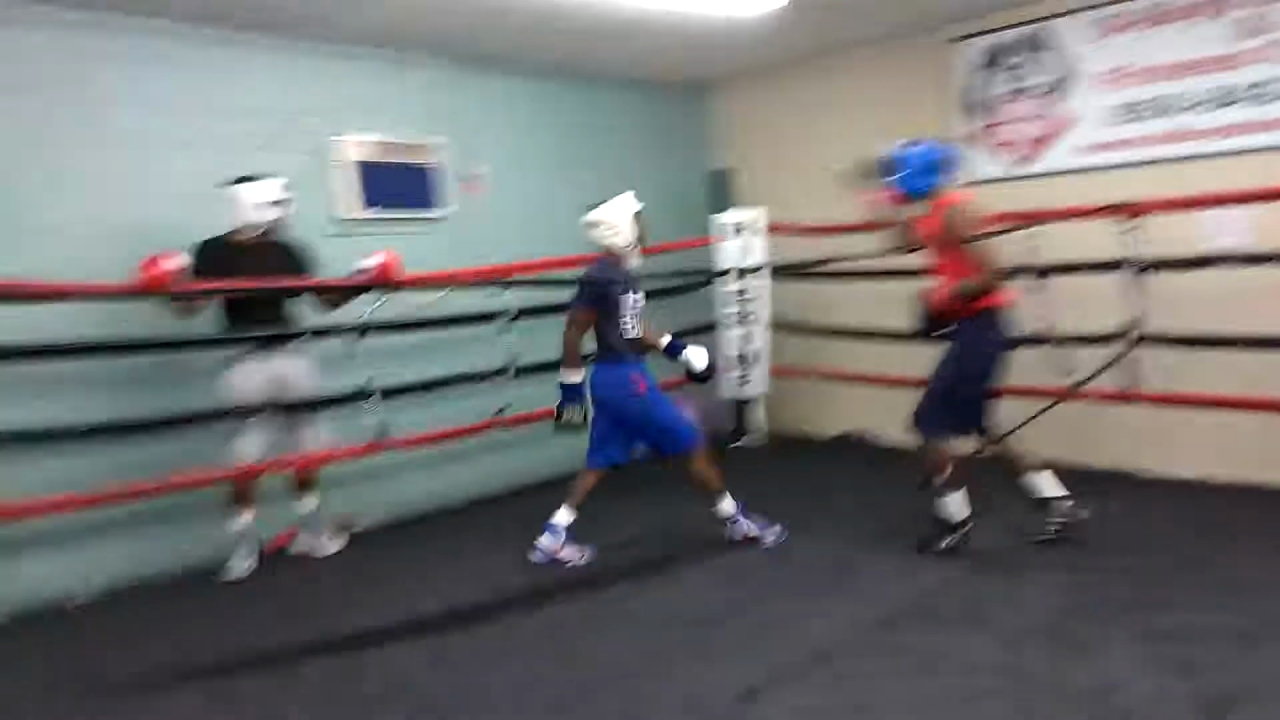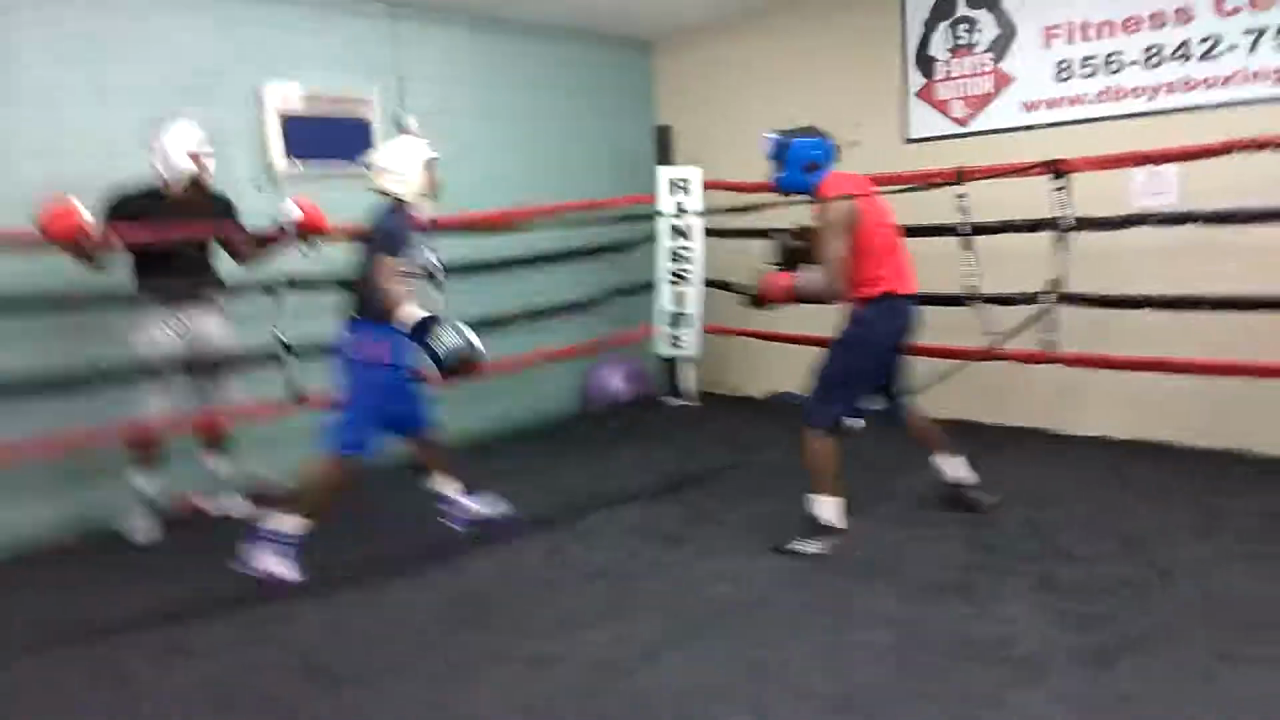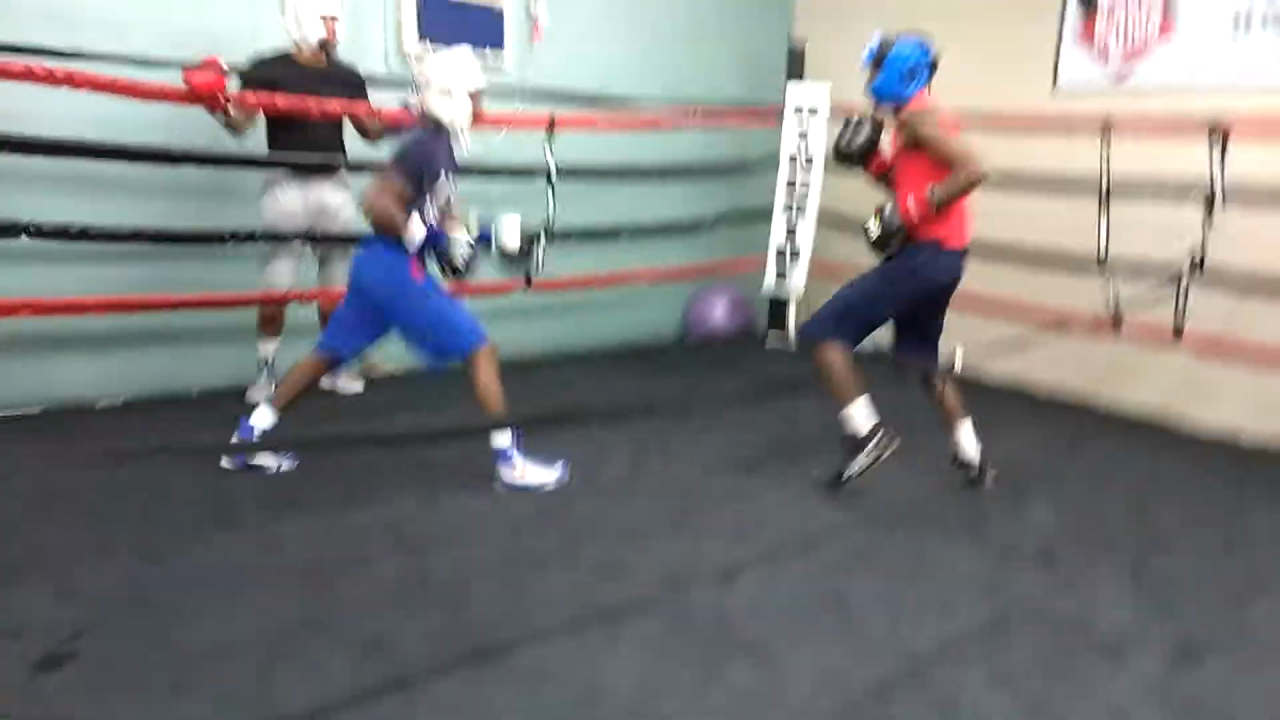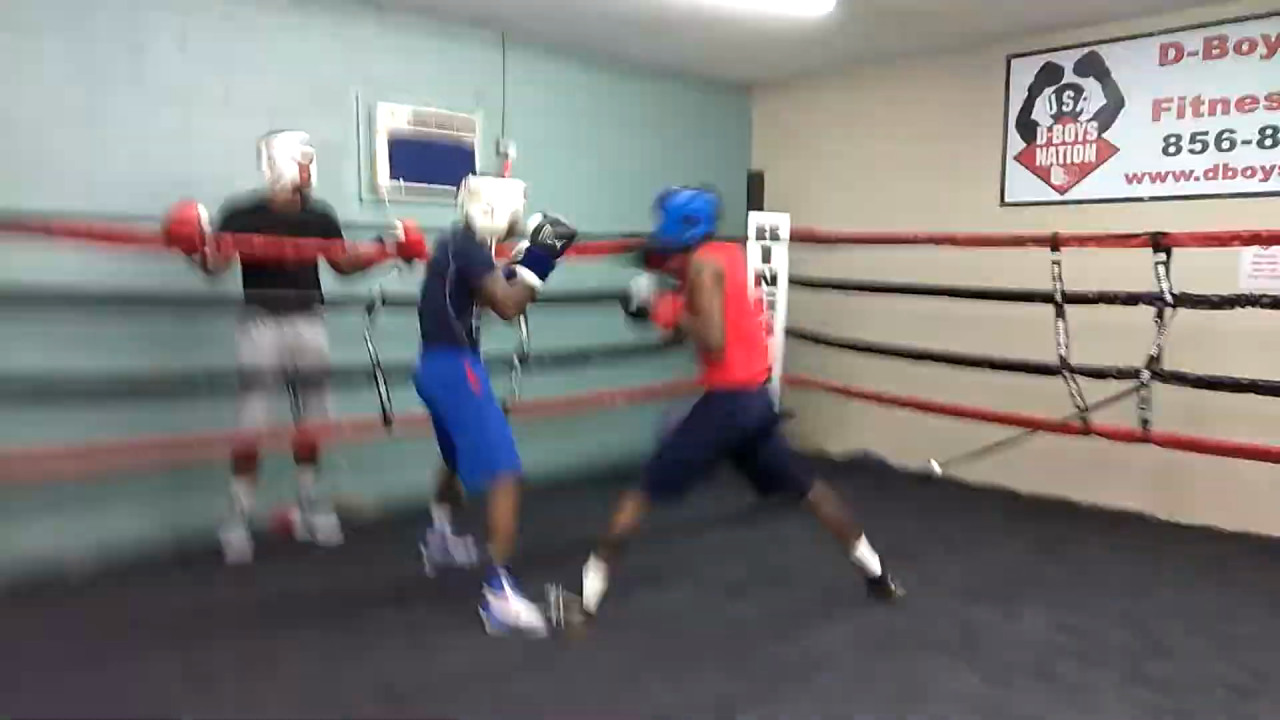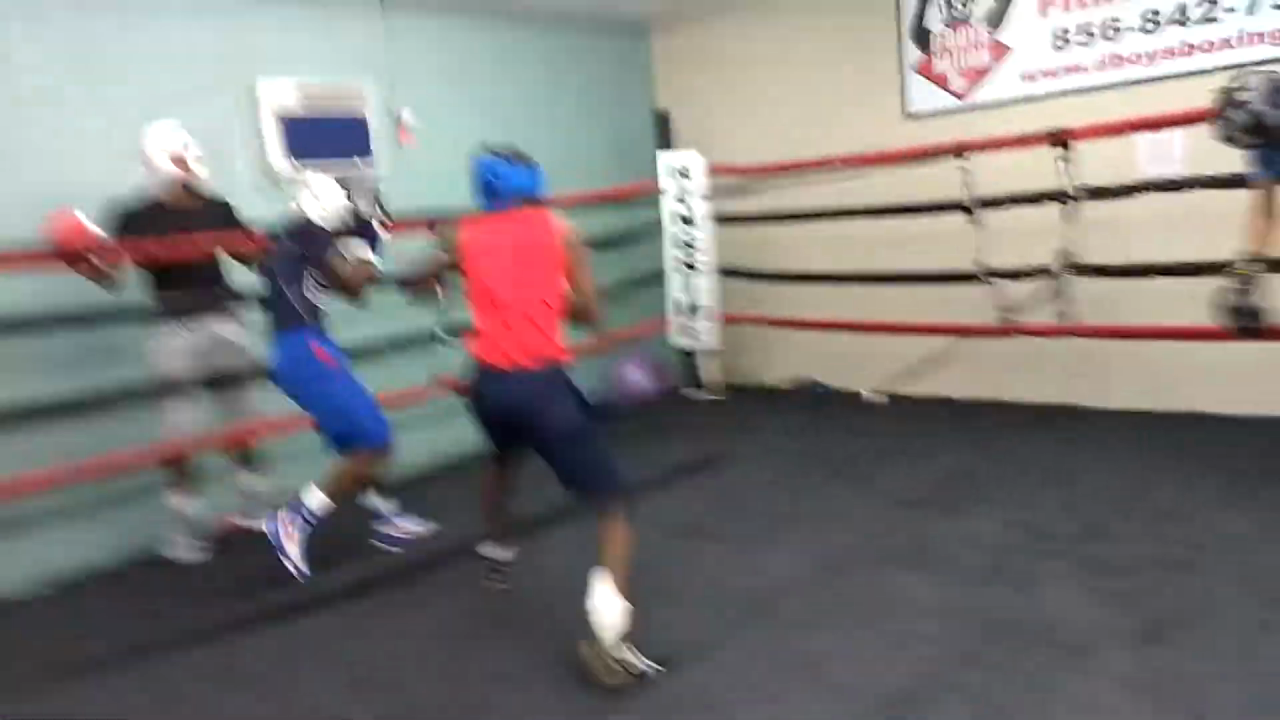
dt=0.5s
person 1, frame 1
left shoulder: (952, 211)
right shoulder: (937, 212)
left elbow: (991, 273)
right elbow: (911, 240)
left wrist: (943, 298)
left hip: (978, 325)
right hip: (976, 325)
left knee: (930, 423)
right knee: (972, 427)
left ankle: (955, 519)
right ankle: (1056, 501)
person 1, frame 2
left shoulder: (834, 204)
right shoulder: (854, 185)
left elbow: (834, 287)
left wrist: (782, 286)
right wrist: (811, 247)
left hip: (880, 309)
right hip: (894, 303)
left knee: (819, 417)
right knee: (890, 404)
left ankle: (825, 527)
right ankle: (964, 483)
person 1, frame 3
left shoulder: (918, 117)
right shoulder: (920, 116)
left elbow: (972, 170)
left wrist: (914, 208)
right wrist: (873, 160)
left hip: (924, 254)
right hip: (942, 256)
left knee: (822, 332)
right knee: (921, 358)
left ankle: (866, 432)
right ankle: (972, 459)
person 1, frame 4
left shoulder: (703, 263)
right shoulder: (726, 254)
left elbow: (710, 338)
left wrist: (662, 313)
left hip: (728, 401)
right hip: (756, 401)
left knee: (642, 491)
right knee: (803, 487)
left ankle: (589, 593)
right ankle: (875, 572)
person 1, frame 5
left shoulder: (465, 235)
right shoulder: (560, 232)
left elbow: (417, 285)
right elbow: (591, 315)
left hip: (491, 384)
right hip: (542, 384)
left knee: (506, 457)
right knee: (610, 505)
left ankle: (497, 553)
right ankle: (608, 632)
person 2, frame 1
left shoulder: (623, 273)
right shoulder: (602, 277)
right elbow: (573, 336)
left wrist: (676, 348)
right wrist: (570, 389)
left hip: (621, 375)
right hip: (624, 380)
left knee: (602, 463)
right knee: (693, 445)
left ankle: (552, 538)
right ankle: (737, 522)
person 2, frame 2
left shoulder: (399, 221)
right shoulder: (392, 223)
right elbow: (386, 292)
right wrist: (431, 328)
left hip: (388, 345)
right hip: (375, 347)
left knee: (420, 428)
right knee: (348, 451)
left ankle: (455, 500)
right ankle: (271, 541)
person 2, frame 3
left shoulder: (438, 146)
right shoulder: (426, 146)
left elbow: (438, 212)
right elbow: (376, 204)
left wrist: (481, 237)
right wrist: (428, 239)
left hip: (378, 266)
right hip: (396, 268)
left knee: (330, 353)
right knee: (480, 351)
left ankle: (249, 437)
right ankle: (508, 457)
person 2, frame 4
left shoulder: (459, 246)
right shoulder: (468, 246)
left elbow: (495, 291)
right elbow: (508, 306)
left wrist: (527, 261)
right wrist: (538, 260)
left hip: (442, 366)
right hip: (455, 370)
left knee: (459, 461)
right knee: (502, 476)
left ankle: (439, 539)
right ankle: (498, 592)
person 2, frame 5
left shoulder: (312, 244)
right shoulder: (306, 236)
left elbow: (352, 285)
right elbow: (352, 283)
left wrist: (365, 238)
right wrist: (364, 237)
left hip: (306, 351)
right hip: (307, 352)
left knee: (359, 442)
right knee: (374, 443)
left ankle: (386, 519)
right ankle: (294, 521)
person 3, frame 1
left shoulder: (286, 252)
right shoulder: (215, 253)
left elbow: (326, 299)
right elbow: (190, 307)
right wrist: (172, 288)
left hip: (290, 356)
right hip: (249, 362)
left knee: (308, 450)
right knee: (247, 460)
left ankle: (312, 529)
right ankle: (243, 545)
person 3, frame 2
left shoulder: (216, 204)
right shoulder: (132, 205)
left elbow: (244, 252)
right elbow: (100, 254)
left hip: (205, 312)
right hip: (157, 316)
left knee: (214, 408)
right knee: (150, 417)
left ankle: (219, 488)
right ankle: (144, 504)
person 3, frame 3
left shoulder: (347, 77)
right shoulder: (267, 71)
left elbow: (370, 130)
right elbow: (242, 122)
right wrist: (219, 106)
left hip: (334, 188)
right hip: (289, 186)
left knee: (337, 284)
right knee: (277, 285)
left ankle: (335, 367)
right ankle: (266, 371)
person 3, frame 4
left shoulder: (320, 214)
right shoulder: (241, 213)
left elbow: (345, 265)
right elbow: (217, 265)
left wrist: (384, 251)
right wrist: (197, 252)
left hip: (309, 322)
right hip: (264, 324)
left knee: (312, 424)
right knee: (253, 426)
left ankle: (309, 510)
right ankle: (240, 517)
person 3, frame 5
left shoulder: (216, 209)
right shoulder: (136, 219)
left elbow: (252, 255)
right elbow: (114, 275)
right wrist: (87, 263)
left hip: (224, 323)
right hip: (176, 330)
left knee: (244, 422)
right knee: (182, 435)
left ankle: (254, 504)
right ankle: (186, 523)
